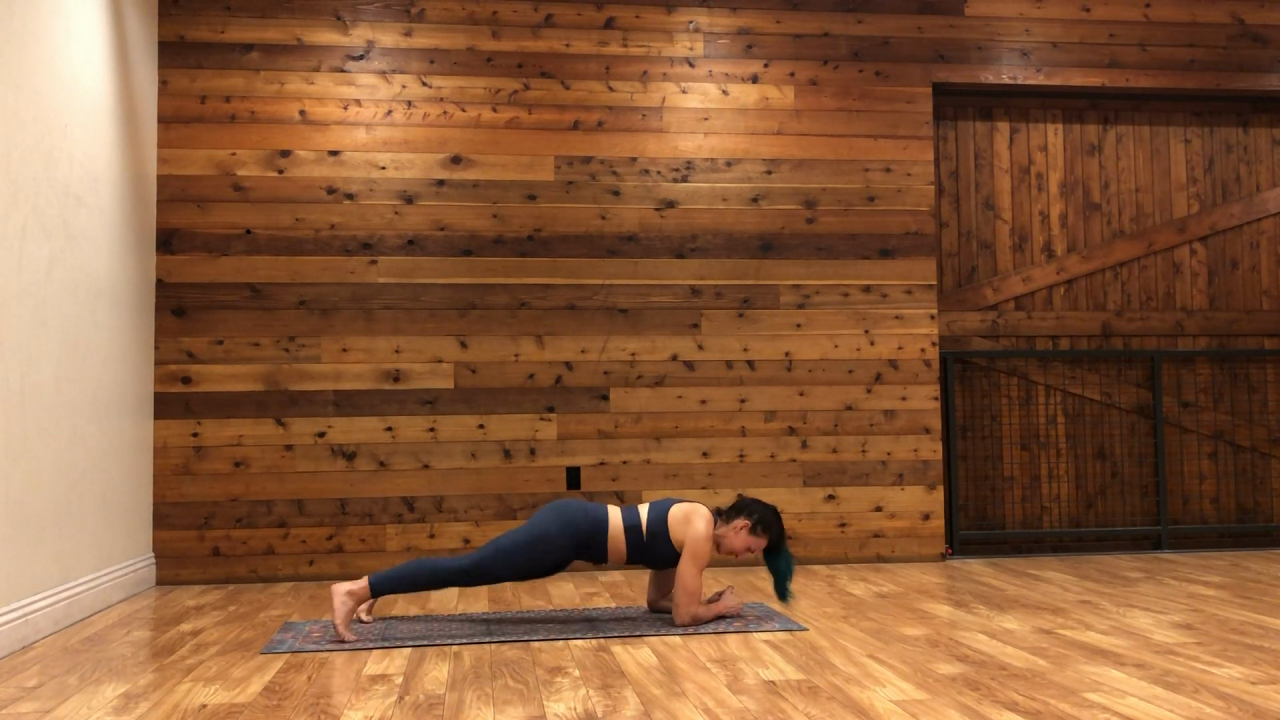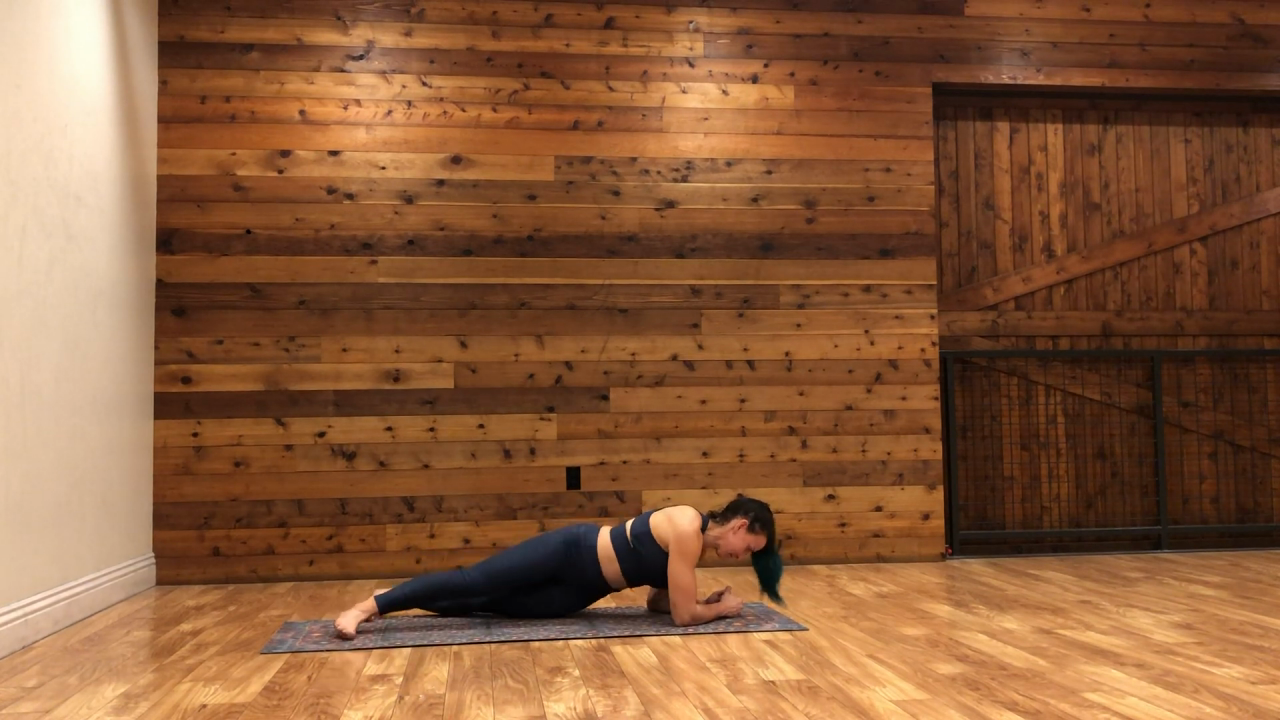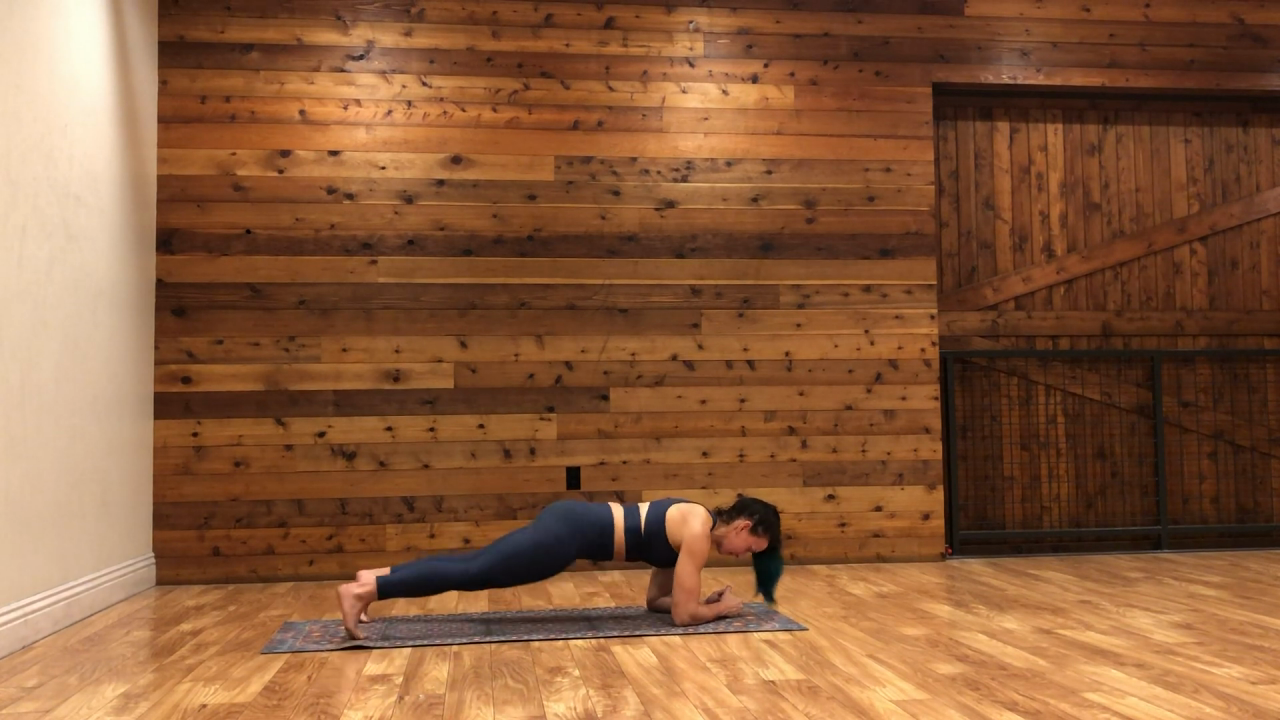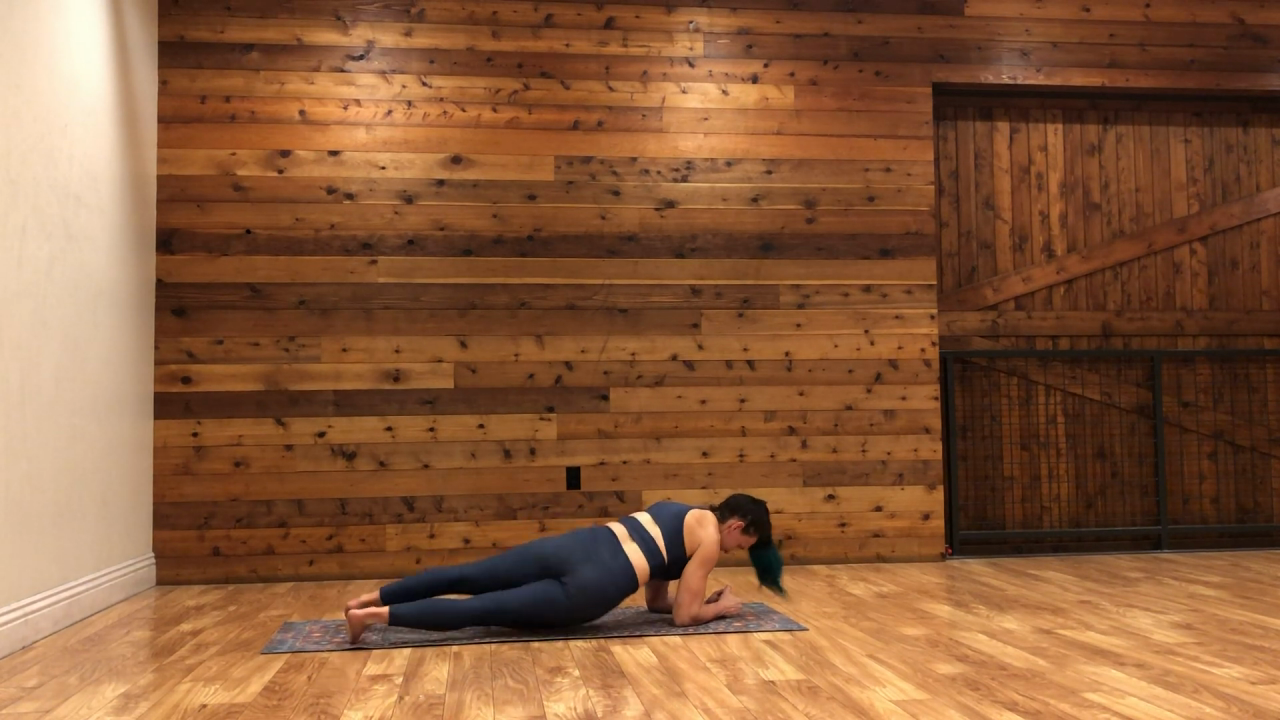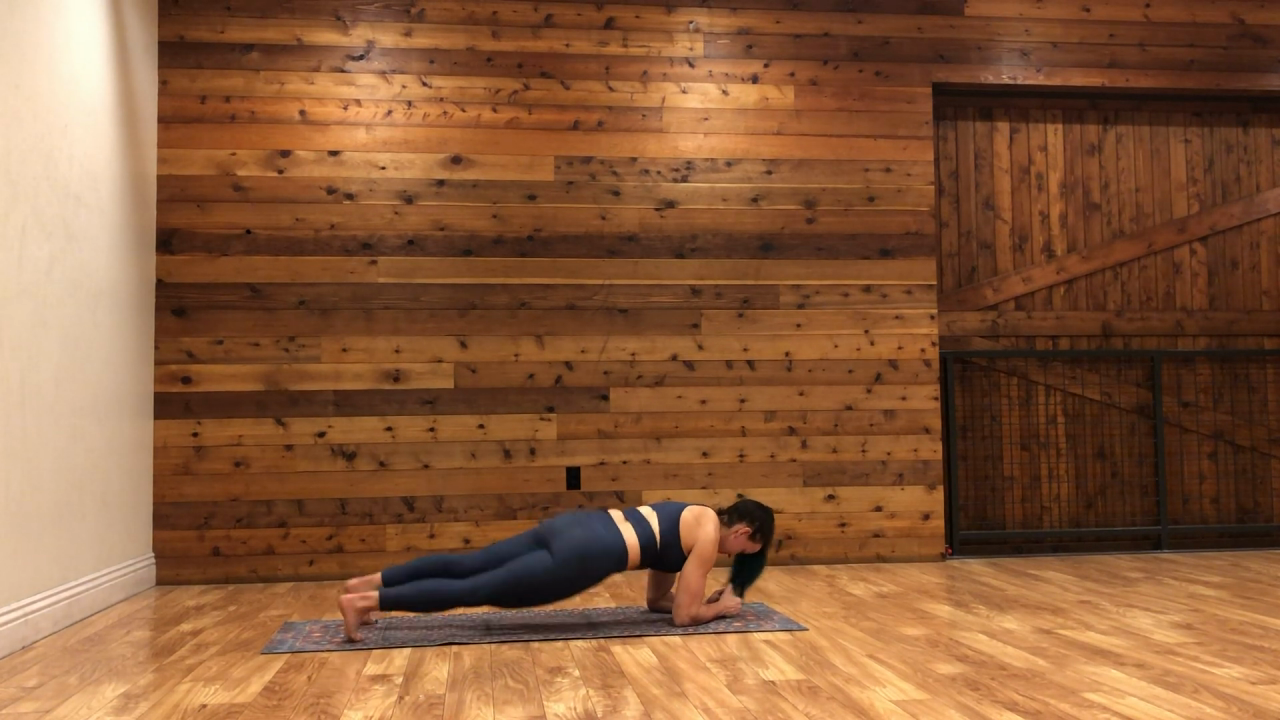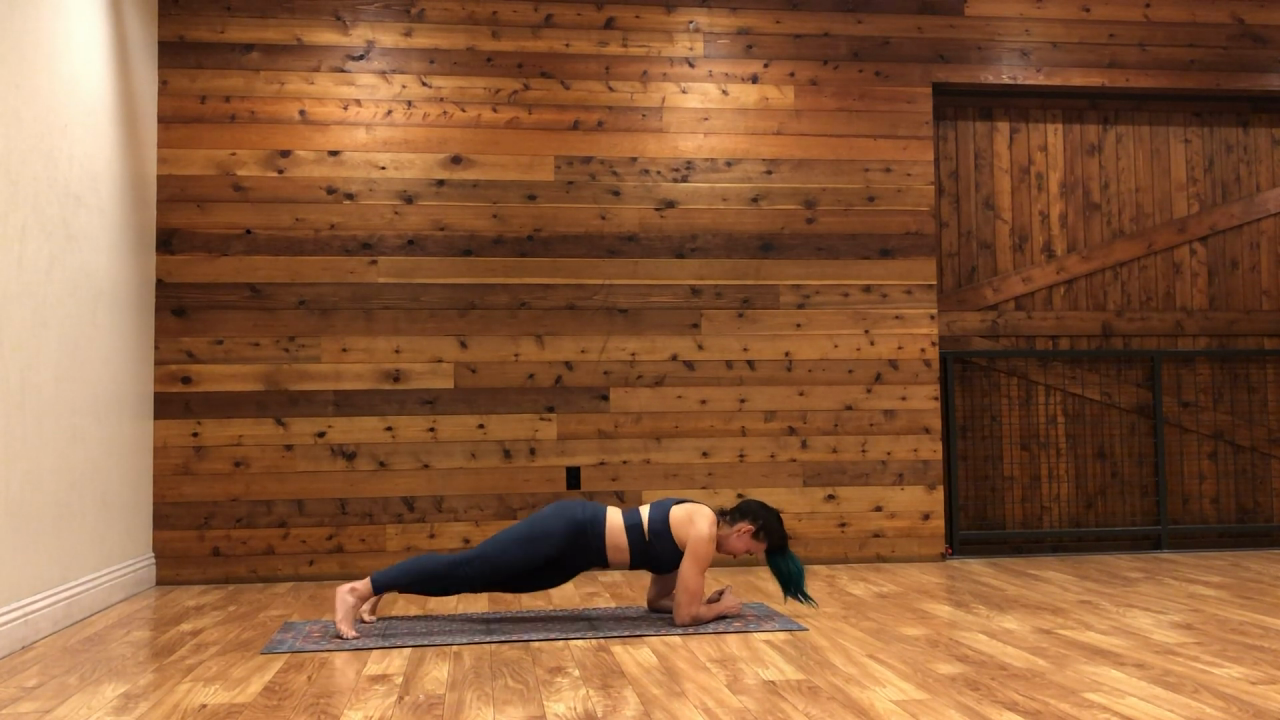
dt=0.4s
person 1, frame 1
left shoulder: (688, 522)
right shoulder: (701, 531)
left elbow: (658, 600)
right elbow: (683, 614)
left wrist: (706, 599)
right wrist: (720, 607)
left hip: (570, 521)
right hip: (568, 530)
left knee: (469, 566)
right knee: (465, 570)
left ankle: (371, 584)
right ankle: (355, 591)
person 1, frame 2
left shoulder: (692, 537)
right shoulder: (687, 529)
left elbow: (658, 601)
right elbow: (682, 616)
left wrist: (707, 601)
right wrist: (722, 607)
right hip: (568, 553)
left knee: (482, 601)
right knee: (469, 585)
left ankle: (382, 599)
right ankle: (368, 605)
person 1, frame 3
left shoulder: (692, 523)
right shoulder: (698, 531)
left elbow: (657, 599)
right elbow: (683, 614)
left wrist: (705, 598)
right wrist: (722, 607)
left hip: (572, 522)
right hip: (572, 532)
left knee: (470, 565)
right knee: (470, 574)
left ankle: (377, 575)
right ankle: (361, 590)
person 1, frame 4
left shoulder: (681, 514)
right shoulder: (709, 535)
left elbow: (656, 598)
right elbow: (683, 615)
left wrist: (703, 599)
right wrist: (720, 607)
left hip: (571, 546)
right hip: (589, 587)
left knee: (466, 579)
right knee: (478, 609)
left ankle: (372, 599)
right ankle: (373, 615)
person 1, frame 5
left shoulder: (689, 518)
right shoulder: (709, 534)
left elbow: (658, 598)
right elbow: (683, 614)
left wrist: (704, 598)
right wrist: (721, 607)
left hip: (572, 526)
right hip: (584, 554)
left knee: (462, 566)
right knee: (471, 591)
left ankle: (368, 582)
right ankle: (363, 601)
person 1, frame 6
left shoulder: (693, 525)
right shoulder: (703, 531)
left elbow: (659, 600)
right elbow: (685, 614)
left wrist: (707, 598)
right wrist: (723, 607)
left hip: (576, 538)
right hip: (569, 530)
left knee: (480, 579)
right knee: (464, 567)
left ankle: (378, 585)
right ankle: (359, 588)
